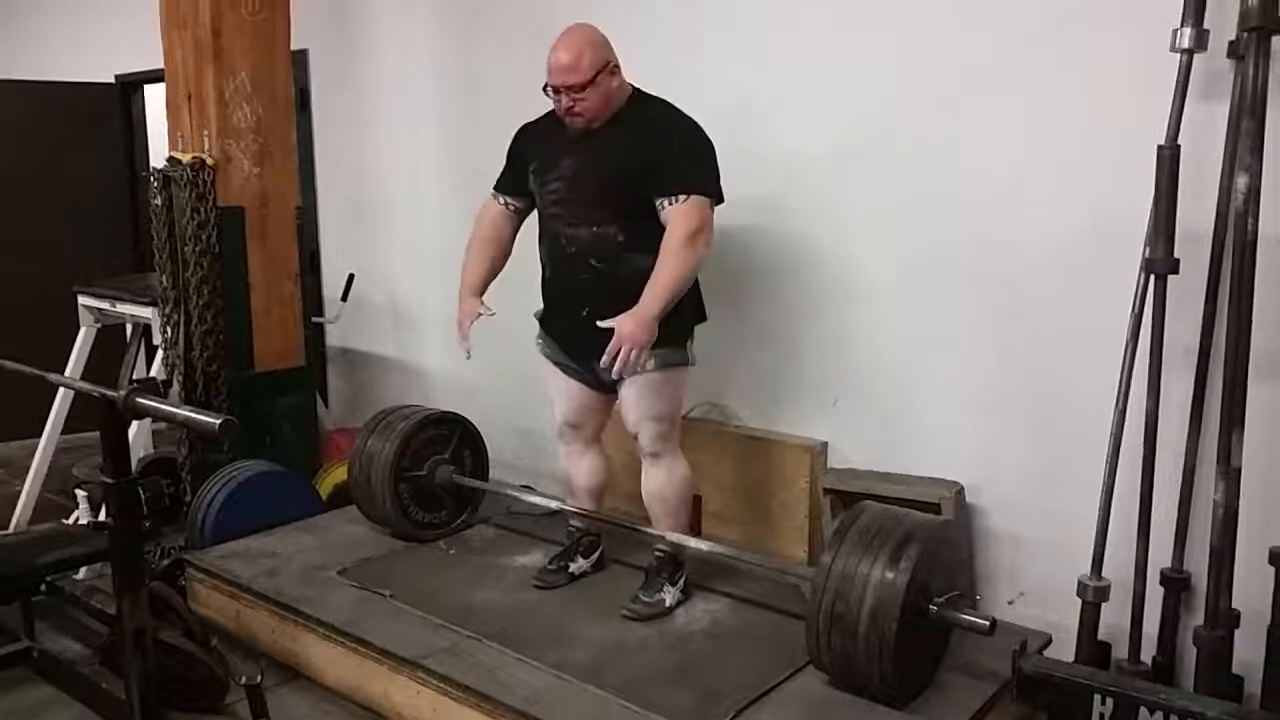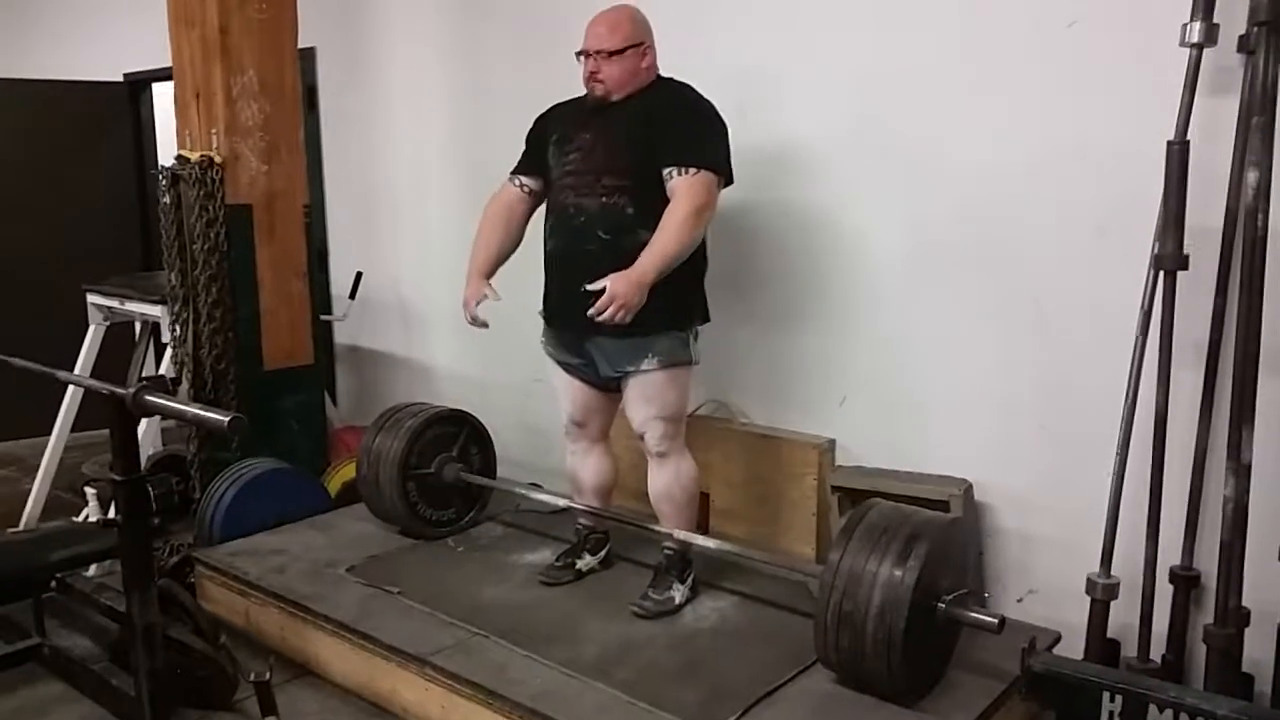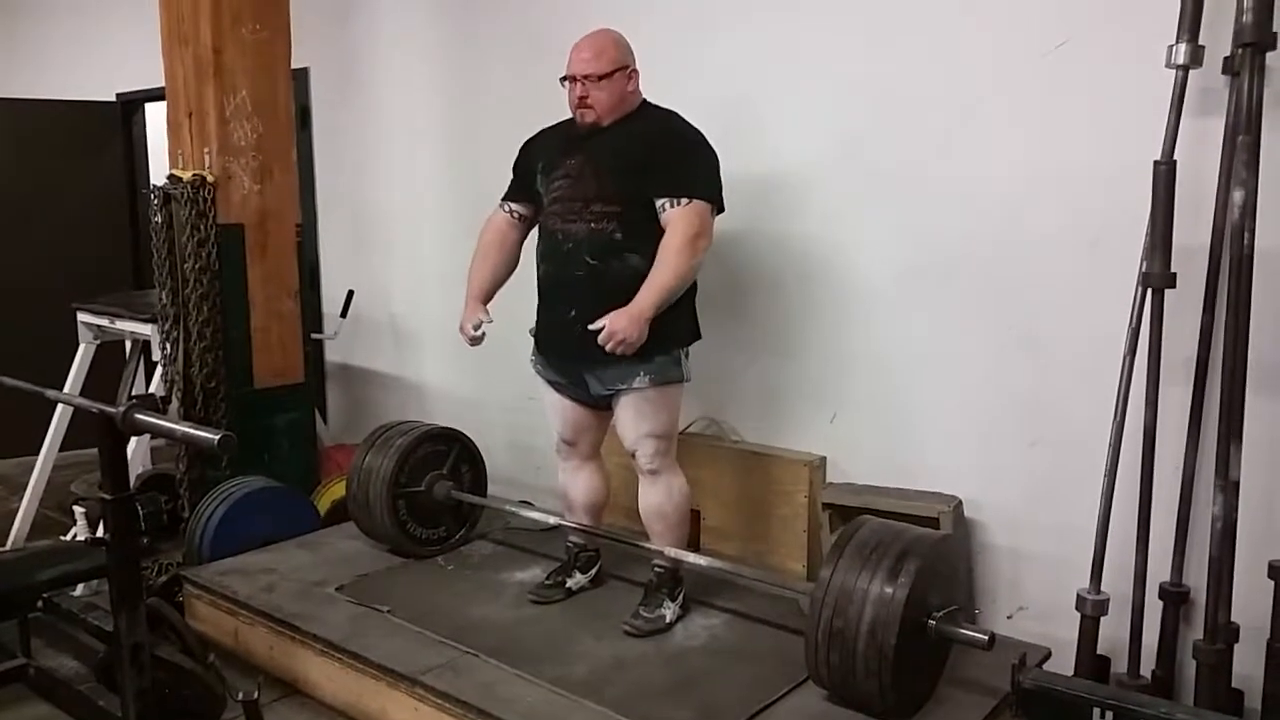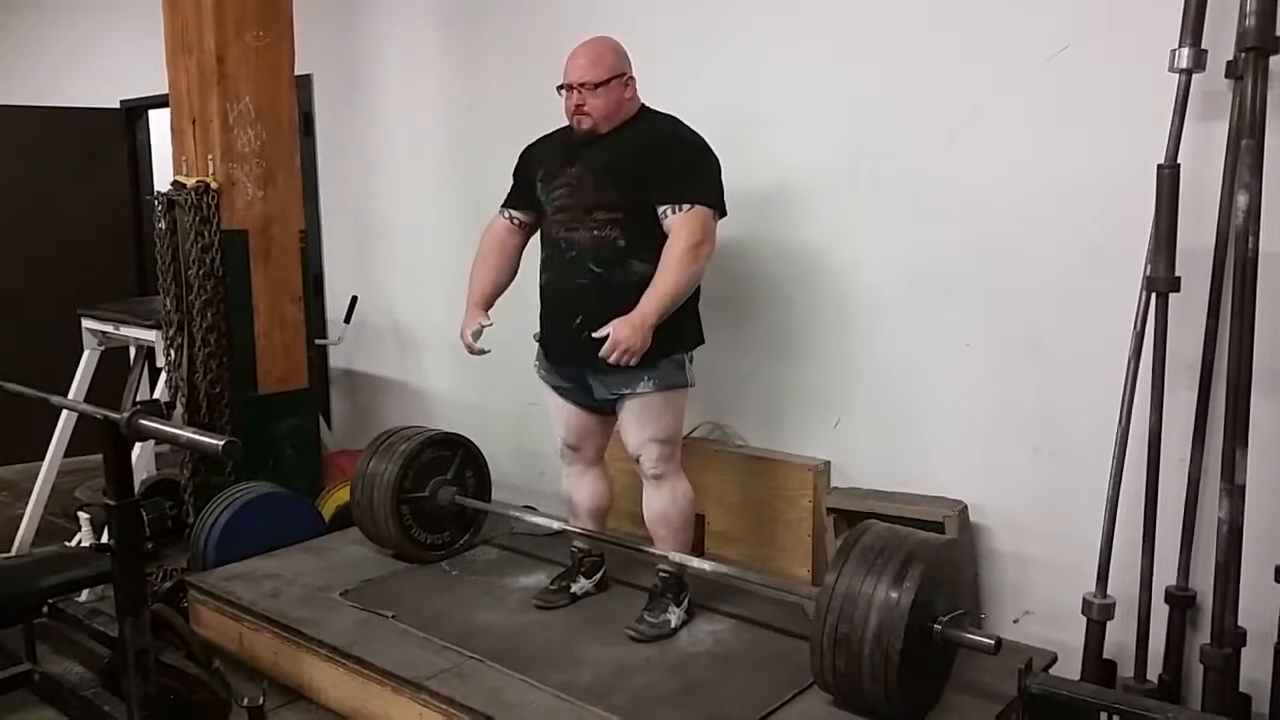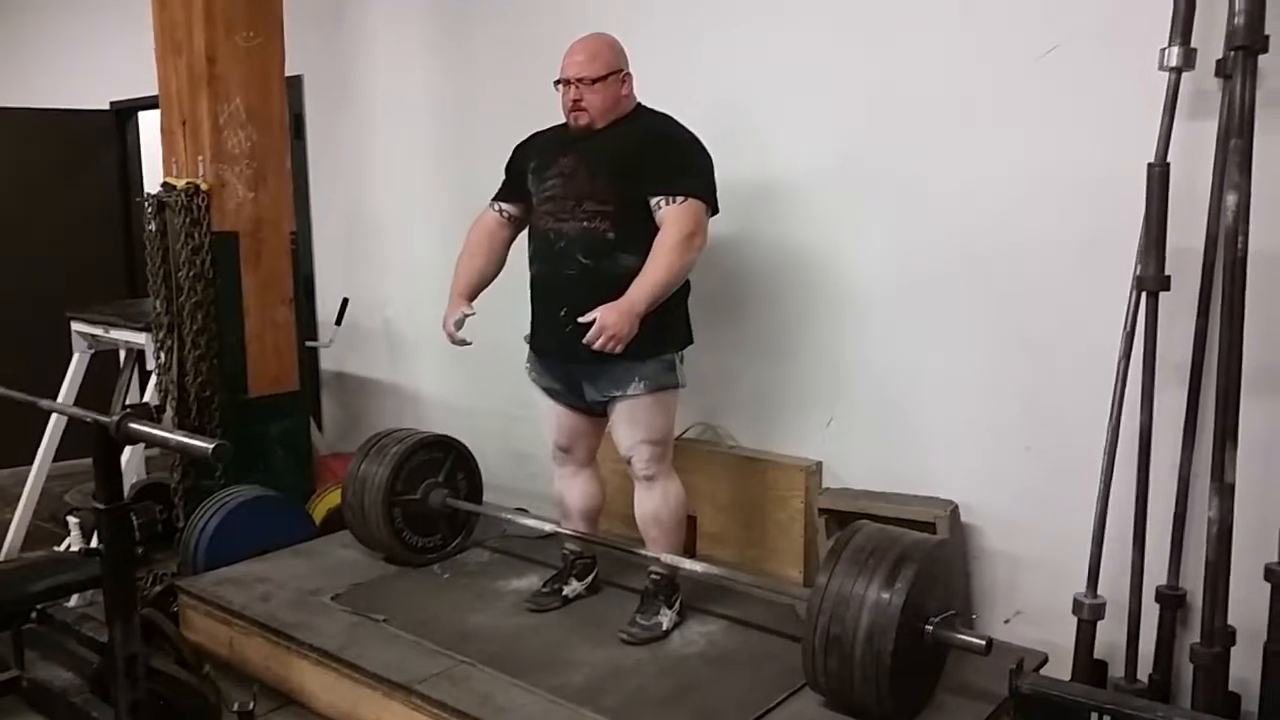
dt=1s
person 1, frame 1
left shoulder: (667, 133)
right shoulder: (536, 138)
left elbow: (690, 228)
right elbow: (499, 214)
left wrist: (647, 315)
right wrist: (471, 291)
left hip: (643, 329)
right hip: (565, 327)
left knee: (656, 443)
right knee: (574, 435)
left ankle: (669, 566)
right ankle: (584, 543)
person 1, frame 2
left shoulder: (681, 112)
right shoulder: (558, 122)
left elbow: (694, 202)
right elbow: (514, 198)
left wrist: (639, 277)
right wrist: (479, 271)
left hip: (651, 320)
right hip: (570, 316)
left knee: (662, 441)
right knee: (582, 433)
left ankle: (677, 566)
right ankle: (591, 542)
person 1, frame 3
left shoulder: (670, 140)
right shoulder: (545, 147)
left elbow: (689, 233)
right elbow: (506, 224)
left wrist: (640, 312)
right wrist: (477, 298)
left hip: (639, 343)
right hip: (561, 339)
left knee: (652, 458)
right knee: (573, 450)
left ankle: (667, 583)
right ankle: (582, 558)
person 1, frame 4
left shoulder: (671, 146)
right shoulder: (544, 154)
left elbow: (692, 239)
right elbow: (506, 230)
left wrist: (642, 320)
right wrist: (477, 305)
left hip: (645, 348)
right hip: (565, 344)
left knee: (657, 463)
right knee: (577, 456)
left ankle: (672, 588)
right ankle: (586, 564)
person 1, frame 5
left shoulder: (663, 142)
right shoulder: (538, 150)
left elbow: (685, 231)
right elbow: (495, 224)
left wrist: (631, 308)
right wrist: (461, 294)
left hip: (635, 348)
right hip: (556, 344)
left knee: (649, 465)
right knee: (569, 457)
left ankle: (664, 589)
right ankle: (578, 567)
